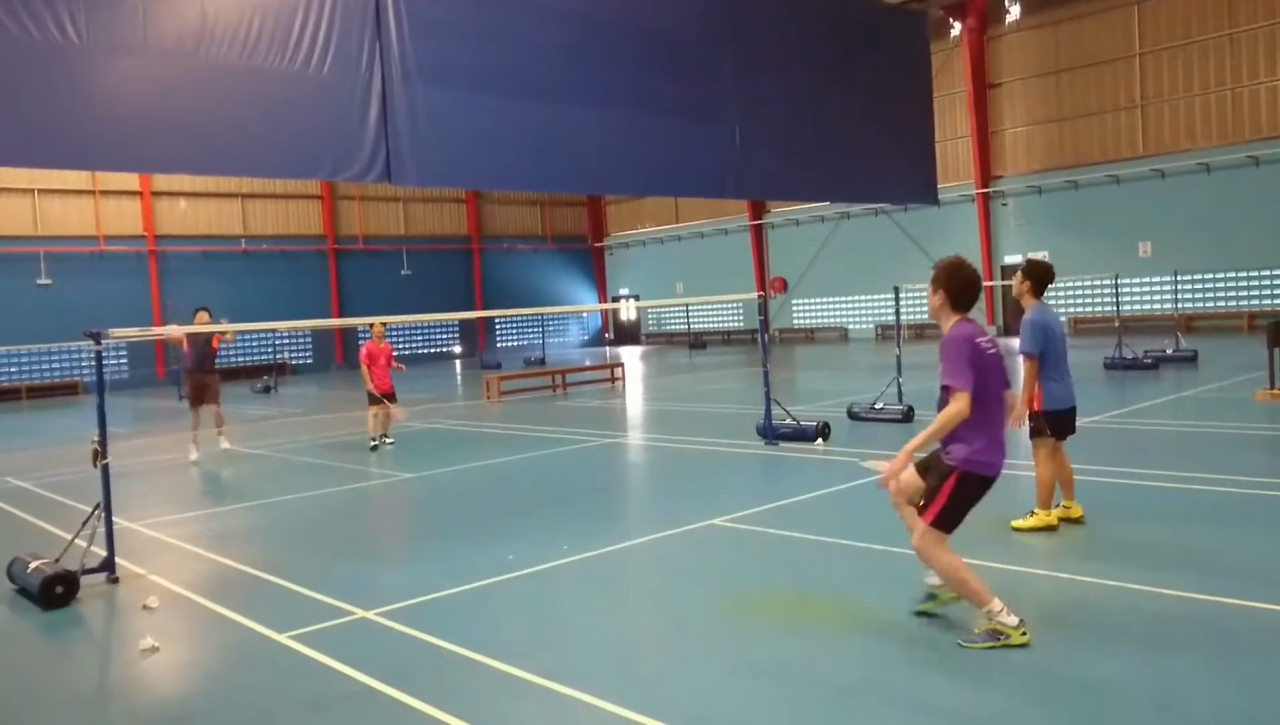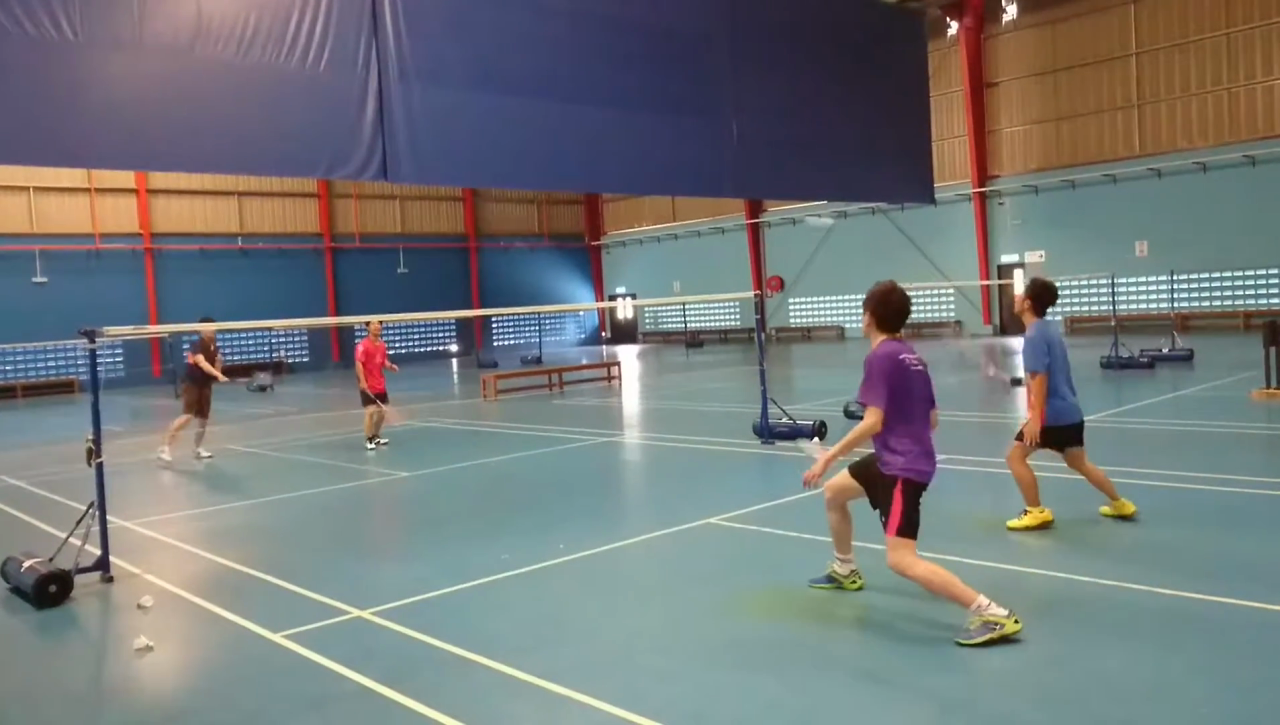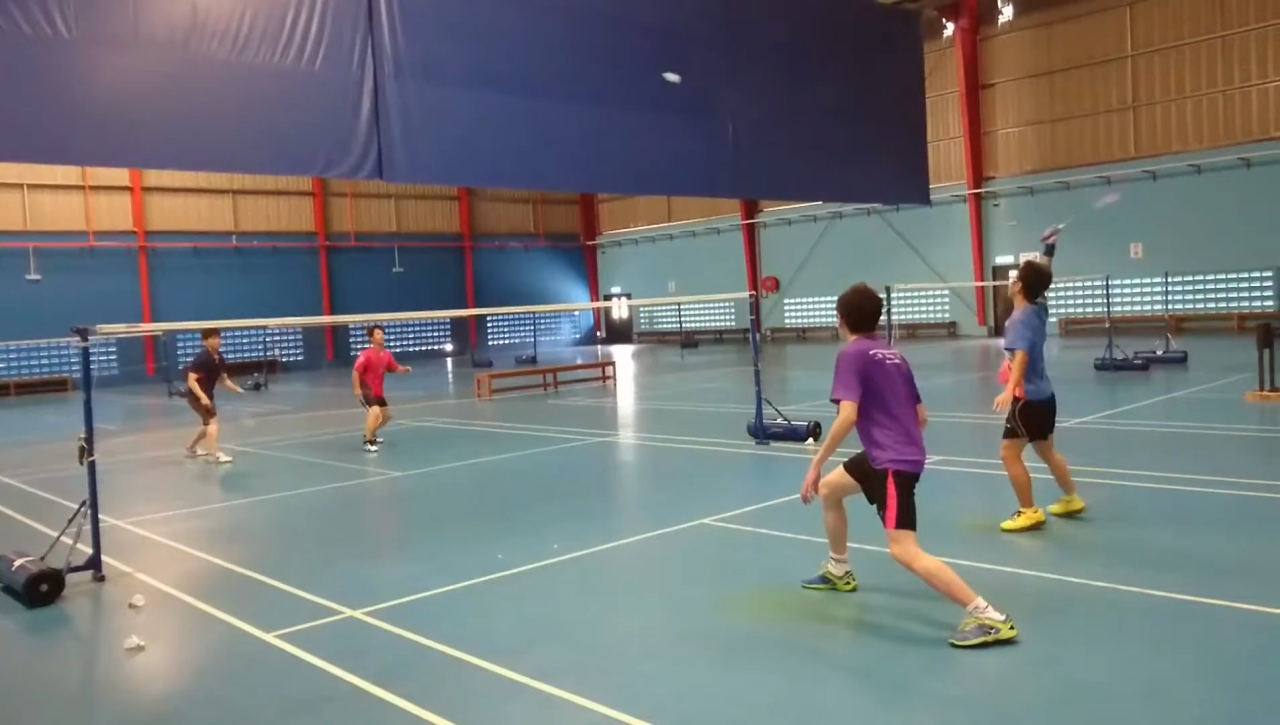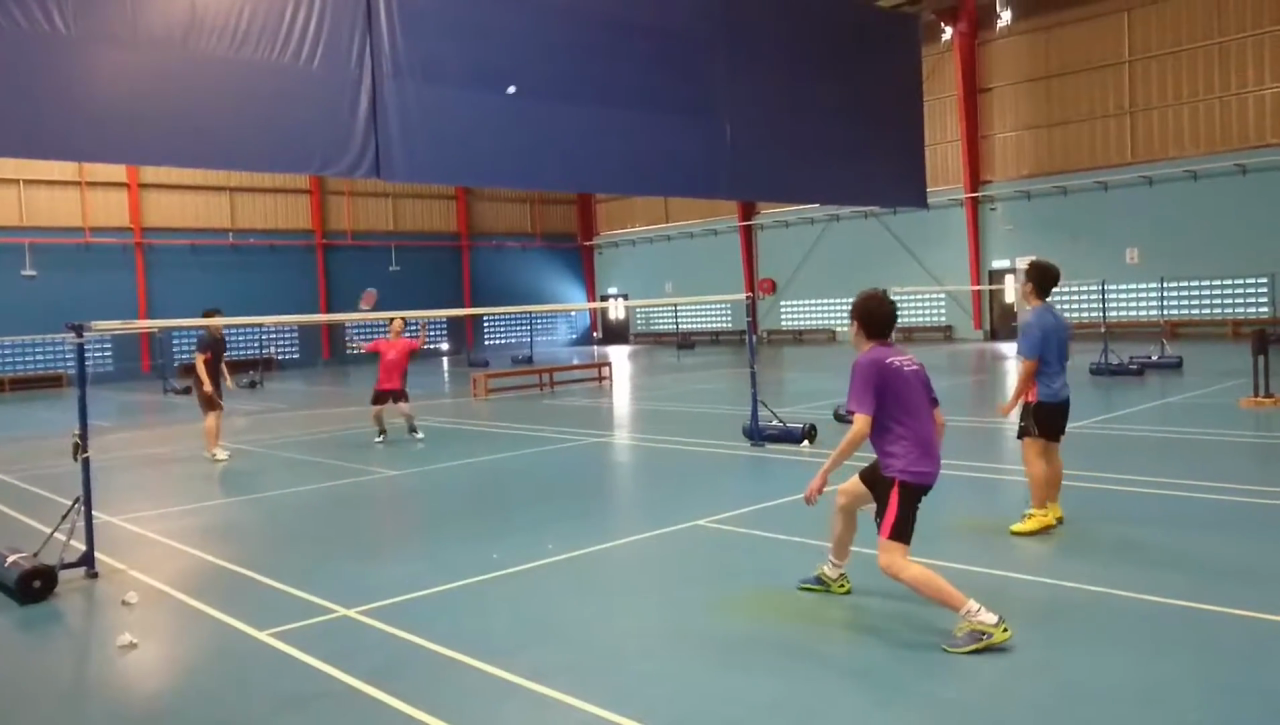
dt=0.4s
person 1, frame 1
left shoulder: (957, 338)
right shoulder: (980, 336)
left elbow: (959, 408)
right elbow: (1008, 403)
left wrist: (907, 452)
left hip: (968, 460)
right hip: (976, 455)
left knee: (926, 543)
right knee: (899, 492)
left ankle: (1005, 622)
right ankle: (942, 583)
person 1, frame 2
left shoulder: (880, 357)
right shoulder: (910, 355)
left elbow: (873, 423)
right elbow: (931, 419)
left wrist: (827, 458)
left hip: (902, 468)
right hip: (891, 459)
left knee: (901, 560)
right knee: (833, 492)
left ankle: (993, 613)
right ankle: (845, 570)
person 1, frame 3
left shoulder: (851, 355)
right shoulder: (893, 355)
left elbow: (847, 417)
right elbow: (921, 416)
left wrist: (816, 464)
left hip: (892, 461)
right hip: (883, 455)
left knee: (905, 551)
right knee: (828, 490)
left ankle: (989, 617)
right ankle: (839, 571)
person 1, frame 4
left shoulder: (867, 363)
right shoulder: (909, 360)
left elbow: (861, 429)
right elbow: (939, 420)
left wrist: (824, 472)
left hip: (904, 470)
right hip: (921, 464)
left knee: (892, 562)
right knee: (845, 498)
left ankle: (982, 620)
right ankle: (834, 573)
person 2, frame 1
left shoulder: (1032, 318)
right shoulder: (1050, 314)
left elbow: (1032, 364)
left wrist: (1024, 402)
left hip: (1046, 399)
right hip: (1064, 396)
left knee: (1043, 456)
right knee: (1056, 452)
left ankle: (1043, 514)
right ankle: (1070, 506)
person 2, frame 2
left shoulder: (1034, 336)
right shoulder: (1048, 329)
left elbow: (1040, 379)
left wrist: (1034, 417)
right wrist: (1023, 382)
left hip: (1051, 413)
right hip: (1070, 411)
left knee: (1015, 456)
right knee: (1078, 462)
left ankle: (1036, 512)
right ankle: (1119, 504)
person 2, frame 3
left shoulder: (1022, 319)
right shoulder: (1038, 308)
left elbow: (1021, 358)
right elbow: (1041, 278)
left wrist: (1009, 390)
right wrist: (1049, 249)
left hip: (1027, 396)
right hip: (1043, 395)
left knee: (1010, 453)
right knee: (1046, 451)
left ankle: (1029, 512)
right ankle: (1070, 499)
person 2, frame 4
left shoulder: (1031, 321)
right shoulder: (1058, 319)
left elbow: (1029, 366)
left wrist: (1013, 399)
left hip: (1040, 397)
right hip: (1060, 395)
left knee: (1033, 455)
right knee: (1051, 453)
left ankle: (1040, 514)
right ankle: (1051, 507)
